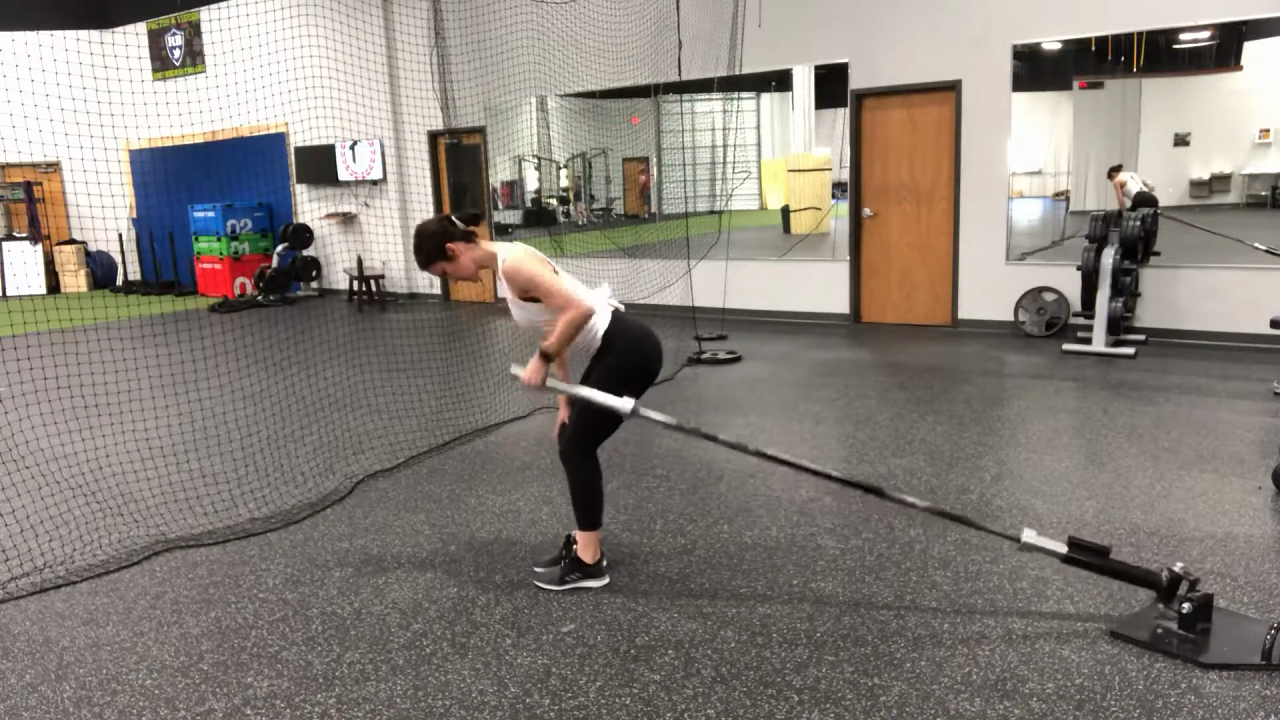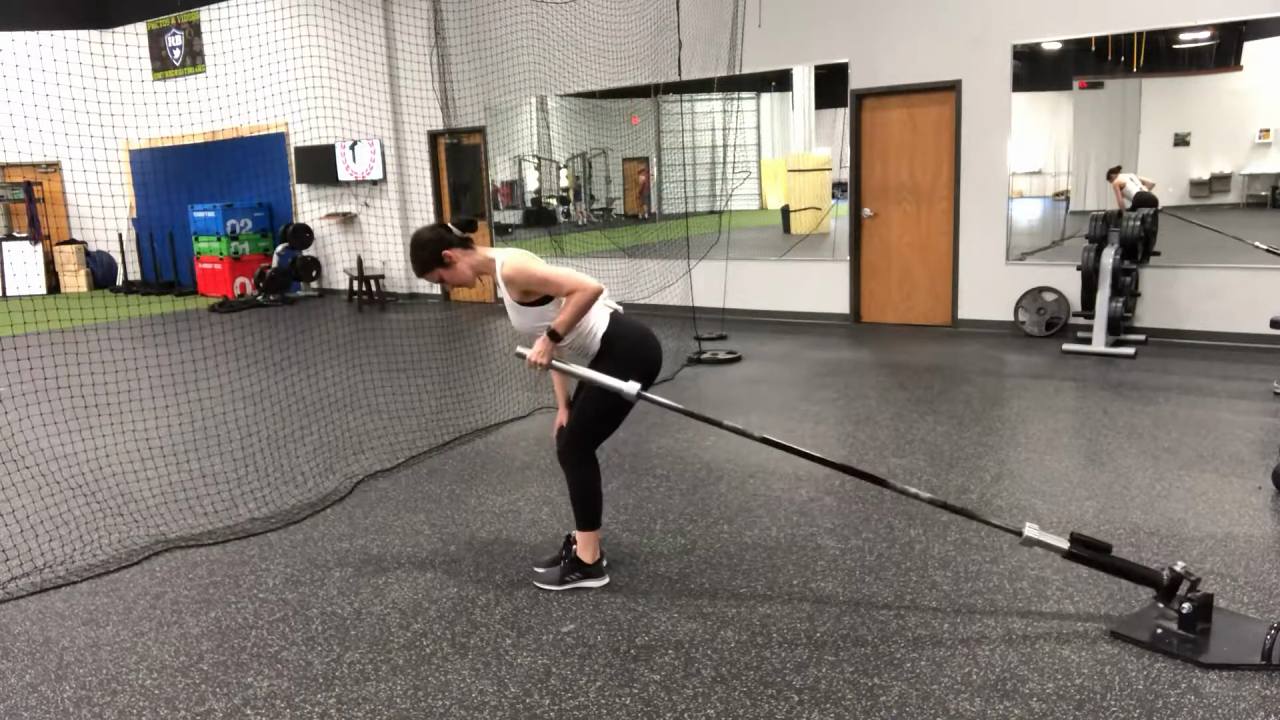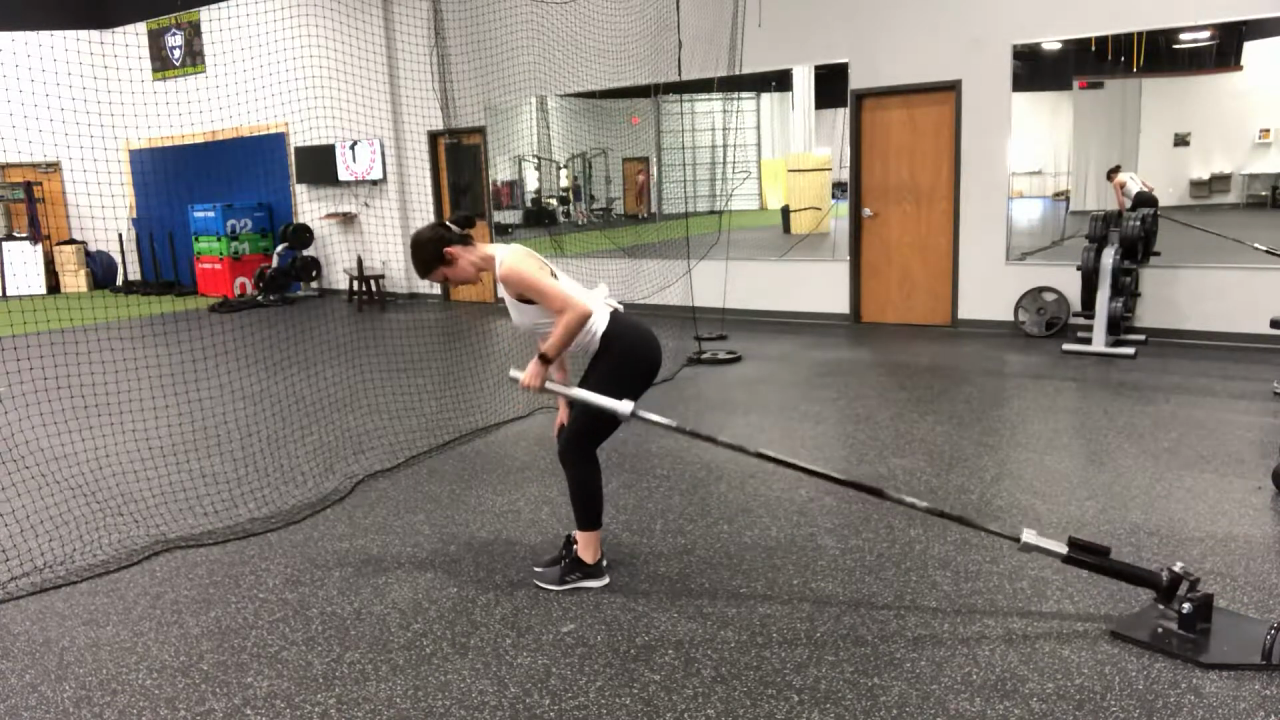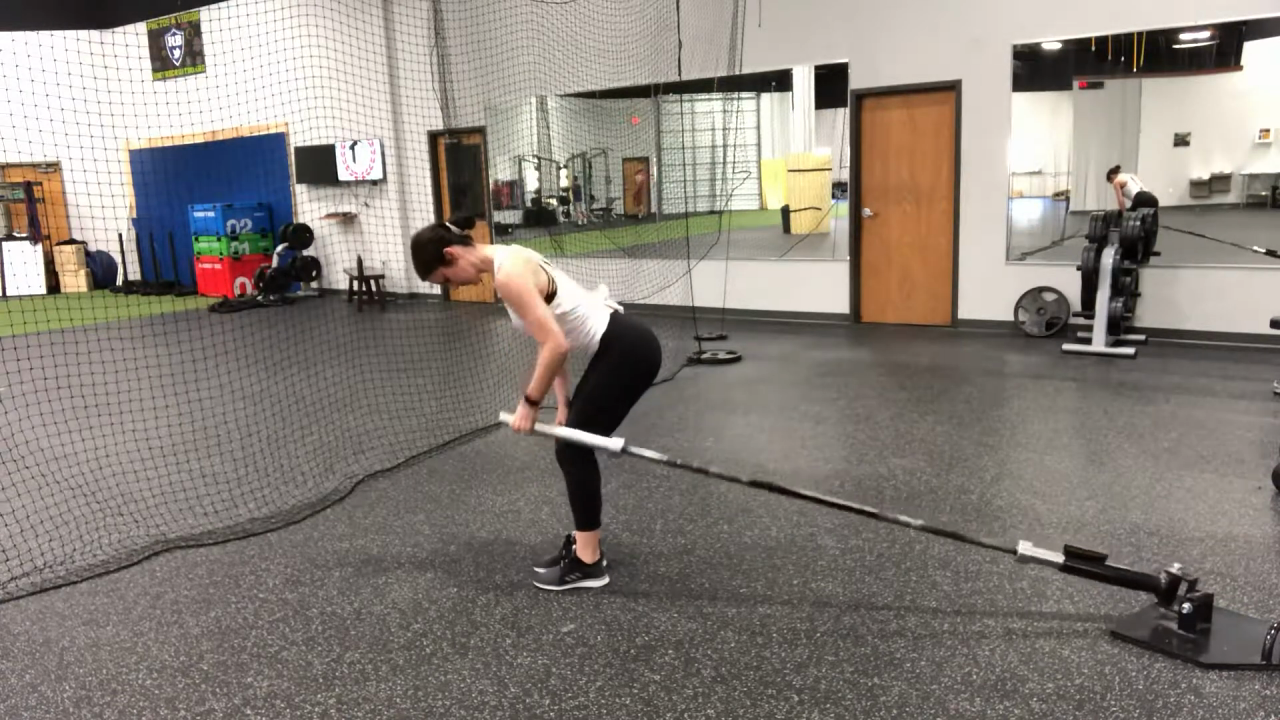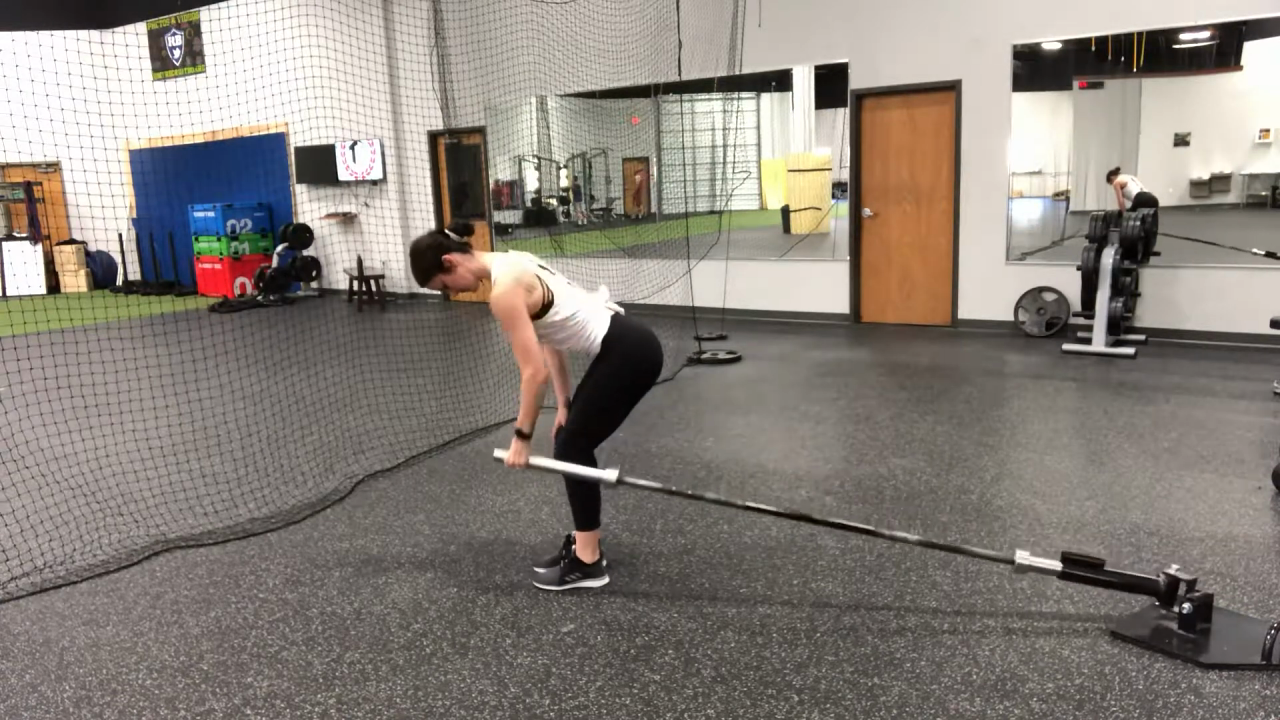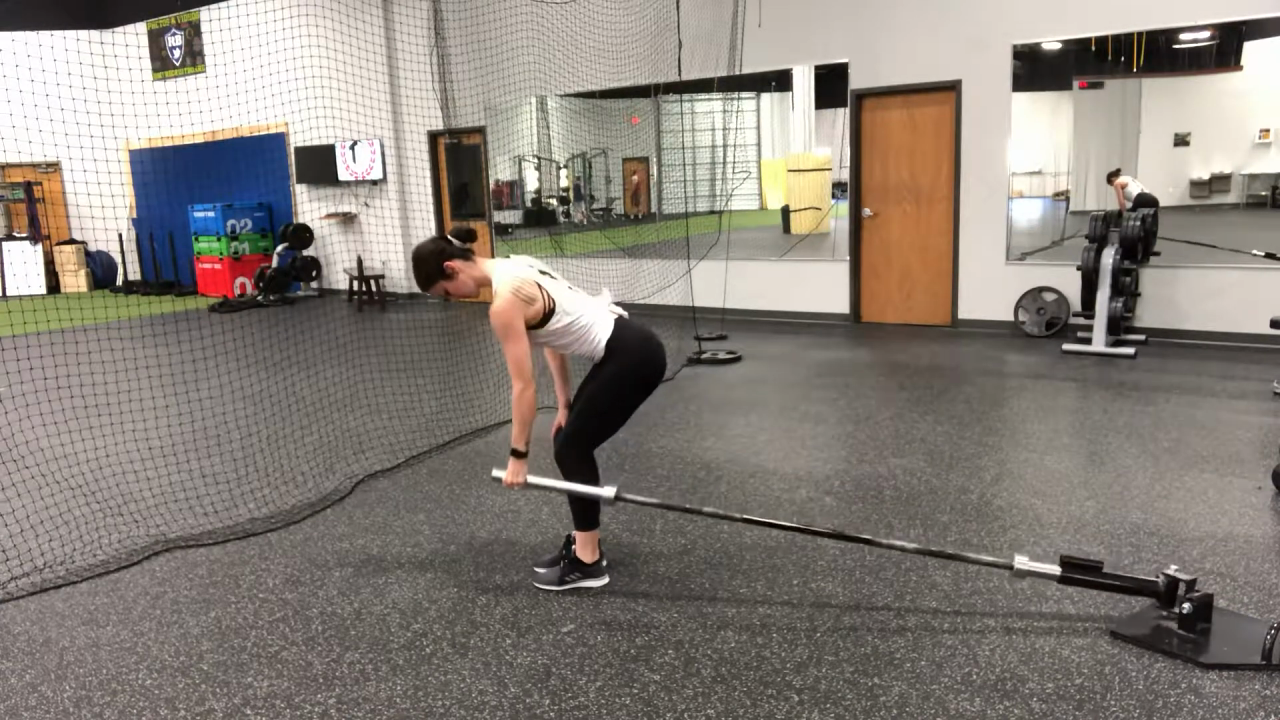
dt=0.2s
person 1, frame 1
left shoulder: (513, 264)
right shoulder: (509, 261)
left elbow: (579, 309)
right elbow: (556, 327)
left wrist: (541, 359)
right wrist: (565, 399)
left hip: (628, 350)
right hip: (615, 347)
left knee: (577, 448)
right knee: (572, 441)
left ankle: (588, 563)
right ankle: (583, 542)
person 1, frame 2
left shoulder: (512, 267)
right shoulder: (504, 270)
left elbow: (589, 288)
right elbow: (560, 339)
left wrist: (549, 337)
right wrist: (564, 406)
left hip: (628, 351)
right hip: (613, 349)
left knee: (575, 449)
right knee: (571, 443)
left ankle: (588, 563)
right ankle: (583, 544)
person 1, frame 3
left shoulder: (510, 267)
right shoulder: (506, 264)
left elbow: (578, 310)
right elbow: (554, 328)
left wrist: (540, 363)
right wrist: (565, 402)
left hip: (628, 350)
right hip: (616, 347)
left knee: (576, 448)
right knee: (573, 443)
left ankle: (589, 563)
right ankle: (583, 543)
person 1, frame 4
left shoulder: (508, 275)
right shoulder: (510, 262)
left elbow: (556, 345)
right elbow: (554, 339)
left wrist: (529, 405)
right wrist: (563, 402)
left hip: (628, 351)
right hip: (617, 347)
left knee: (573, 449)
right knee: (572, 442)
left ankle: (588, 563)
right ankle: (582, 543)
person 1, frame 5
left shoulder: (504, 290)
right shoulder: (511, 264)
left elbow: (535, 372)
left wrist: (521, 438)
right wrist: (564, 404)
left hip: (630, 354)
right hip: (620, 347)
left knee: (573, 448)
right knee: (569, 442)
left ankle: (587, 562)
right ankle: (582, 543)
person 1, frame 6
left shoulder: (505, 301)
right shoulder: (514, 268)
left elbow: (524, 386)
left wrist: (518, 457)
right wrist: (565, 405)
left hip: (634, 357)
right hip: (623, 348)
left knee: (572, 449)
right knee: (569, 440)
left ankle: (588, 562)
right ankle: (583, 543)
